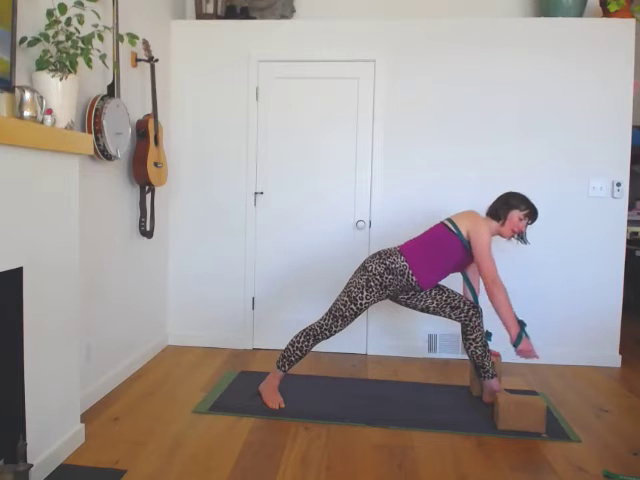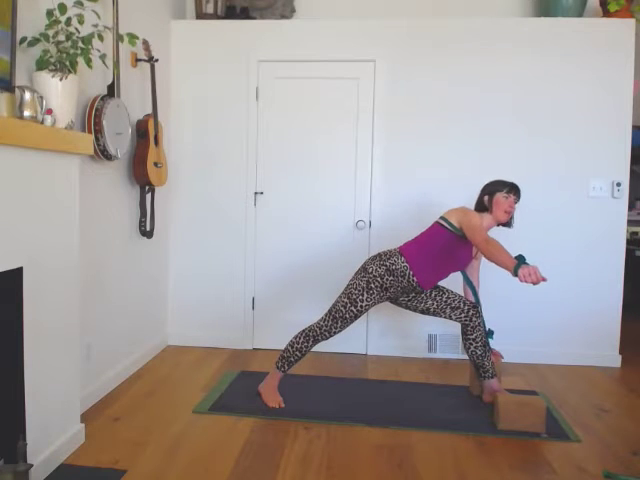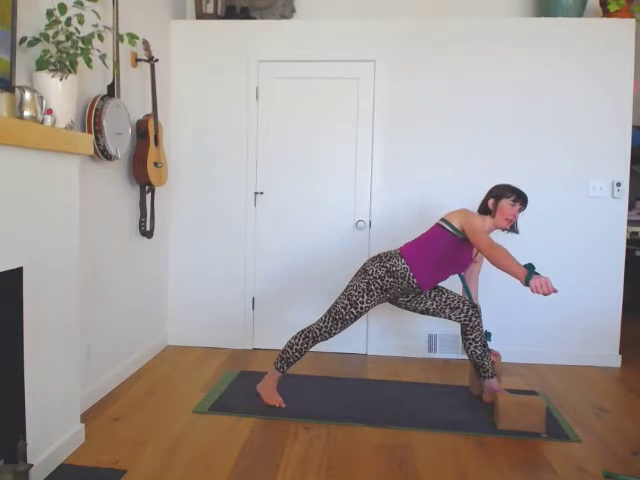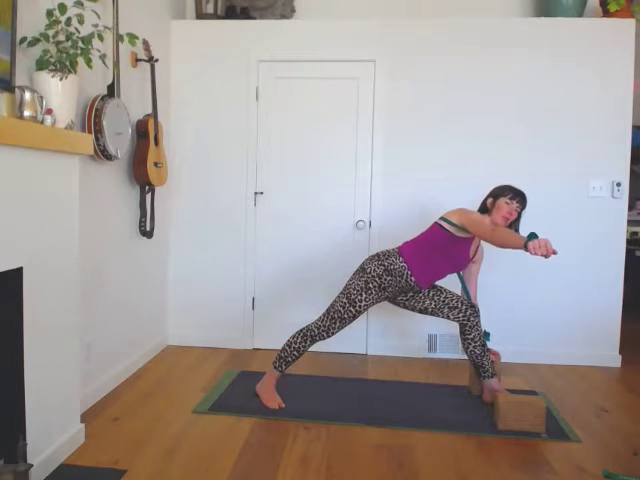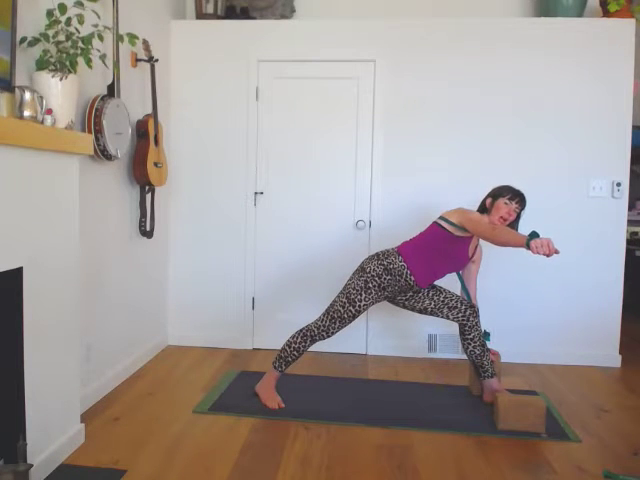
dt=1s
person 1, frame 1
left shoulder: (477, 247)
right shoulder: (477, 223)
left elbow: (471, 296)
right elbow: (492, 282)
left wrist: (478, 344)
right wrist: (516, 334)
left hip: (409, 287)
right hip: (385, 270)
left knee: (470, 312)
right knee: (329, 325)
left ankle: (490, 386)
right ankle: (271, 382)
person 1, frame 2
left shoulder: (476, 250)
right shoulder: (466, 215)
left elbow: (472, 298)
right elbow: (488, 244)
left wrist: (483, 343)
right wrist: (517, 266)
left hip: (411, 289)
right hip: (388, 271)
left knee: (469, 312)
right knee: (329, 326)
left ankle: (490, 385)
right ankle: (271, 381)
person 1, frame 3
left shoulder: (475, 253)
right shoulder: (467, 218)
left elbow: (471, 299)
right elbow: (492, 250)
left wrist: (481, 345)
right wrist: (528, 276)
left hip: (409, 290)
right hip: (387, 272)
left knee: (469, 312)
right knee: (327, 327)
left ankle: (490, 385)
right ankle: (269, 381)
person 1, frame 4
left shoulder: (477, 253)
right shoulder: (465, 216)
left elbow: (471, 300)
right elbow: (496, 235)
left wrist: (481, 344)
right wrist: (529, 242)
left hip: (409, 288)
right hip: (386, 270)
left knee: (467, 311)
right knee: (326, 326)
left ankle: (490, 385)
right ankle: (268, 381)
person 1, frame 5
left shoulder: (476, 252)
right shoulder: (464, 215)
left elbow: (469, 299)
right elbow: (495, 234)
left wrist: (480, 343)
right wrist: (530, 240)
left hip: (408, 288)
right hip: (385, 270)
left knee: (466, 311)
right knee: (326, 326)
left ankle: (490, 384)
right ankle: (268, 381)
